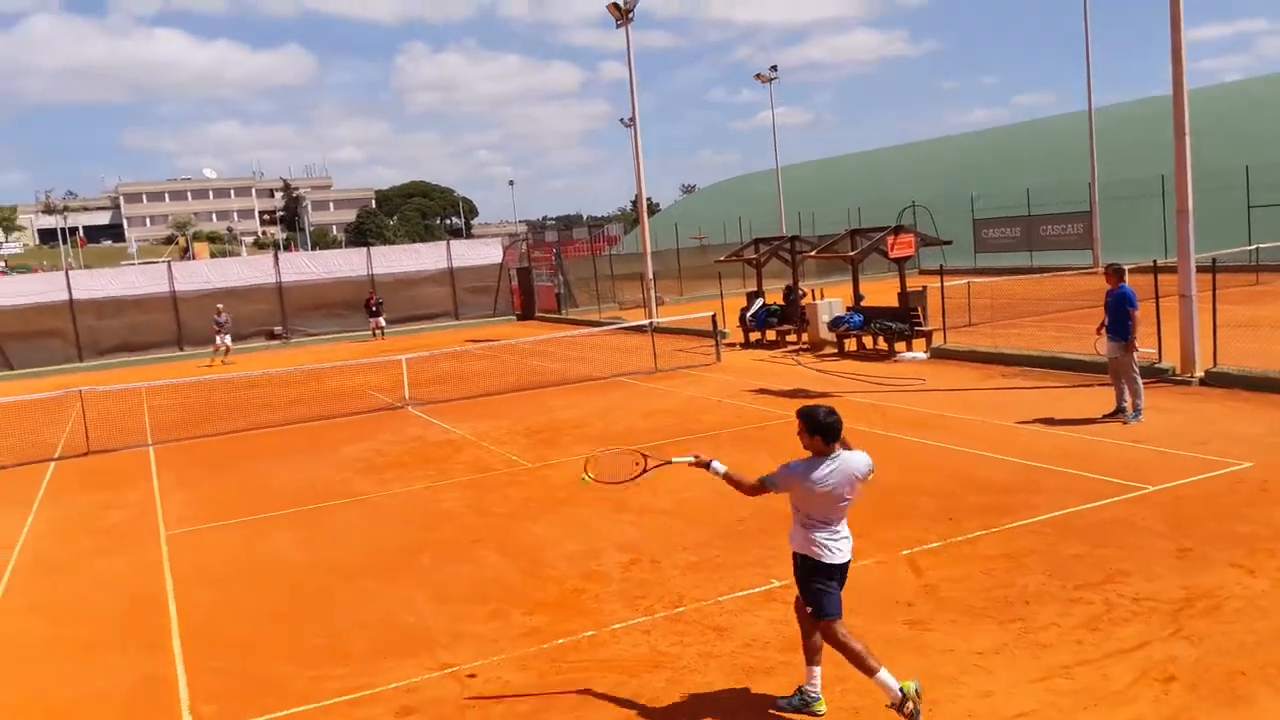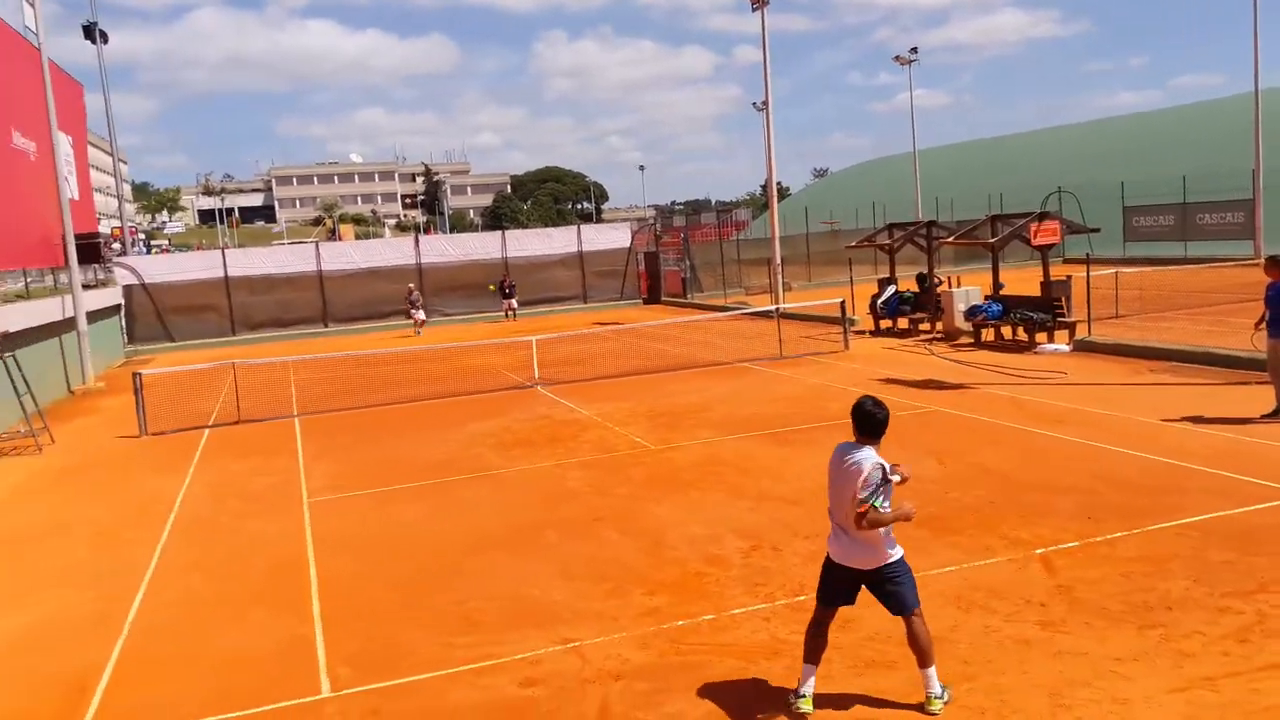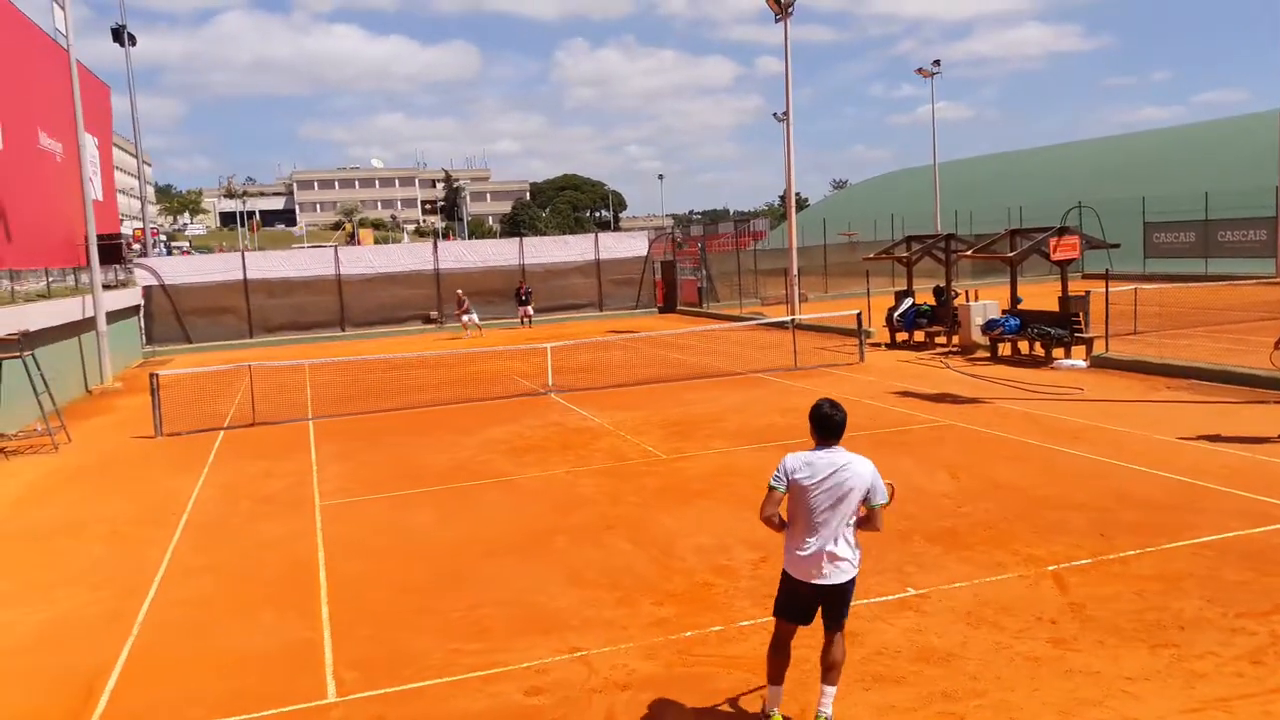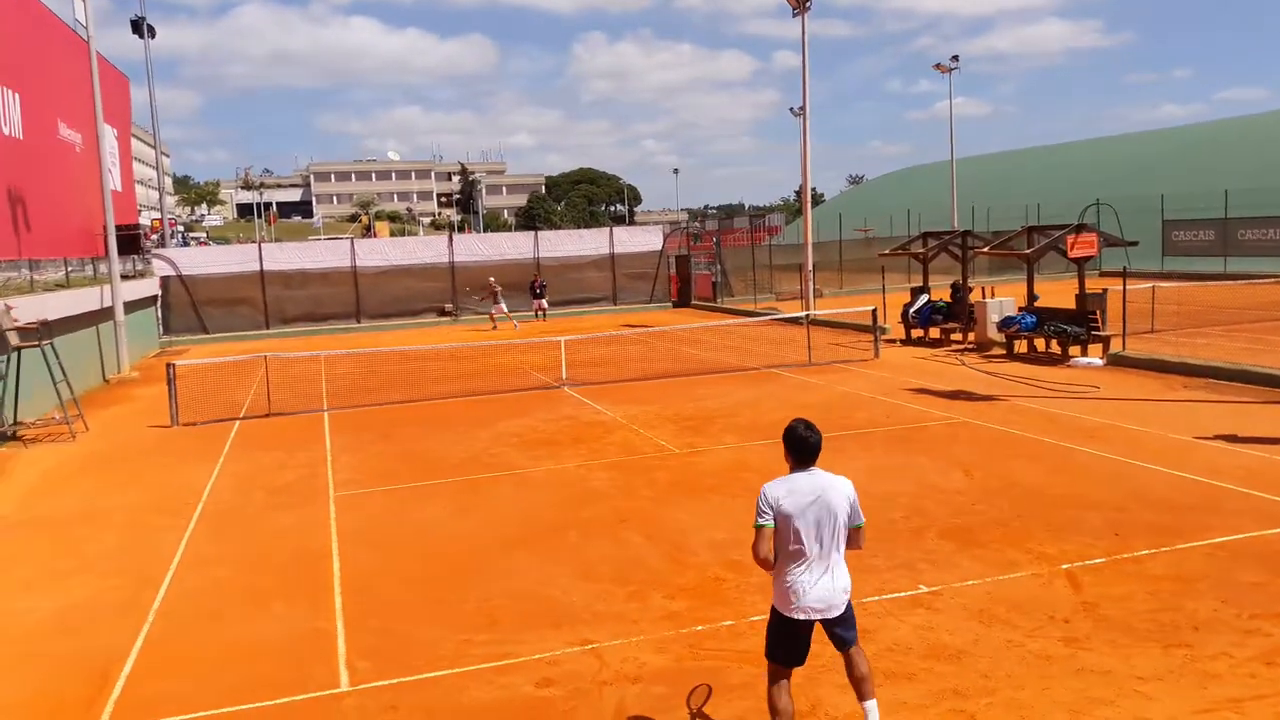
dt=0.4s
person 1, frame 1
left shoulder: (799, 472)
right shoulder: (860, 461)
left elbow: (752, 489)
right elbow: (864, 470)
left wrist: (714, 467)
right wrist: (846, 446)
left hip: (813, 556)
right hip: (837, 552)
left knee: (833, 631)
right knee: (805, 610)
left ankle: (898, 693)
right ankle: (811, 692)
person 1, frame 2
left shoulder: (841, 453)
right shoulder: (875, 468)
right elbow: (865, 520)
right wrist: (900, 512)
left hip: (839, 554)
right hip: (878, 557)
left knee: (820, 619)
right knee: (913, 619)
left ankle: (803, 695)
right ankle: (934, 694)
person 1, frame 3
left shoulder: (793, 463)
right shoulder: (864, 468)
left elbow: (766, 513)
right elbow: (876, 523)
left wrist: (787, 527)
left hip: (800, 567)
right hip: (841, 569)
left knee: (783, 633)
right knee: (834, 636)
person 1, frame 4
left shoulder: (771, 492)
right shoulder: (843, 487)
left elbow: (761, 554)
right elbow: (857, 541)
left wrist: (777, 566)
left hip: (792, 600)
right hip: (836, 593)
left knee: (778, 676)
right knee: (851, 650)
